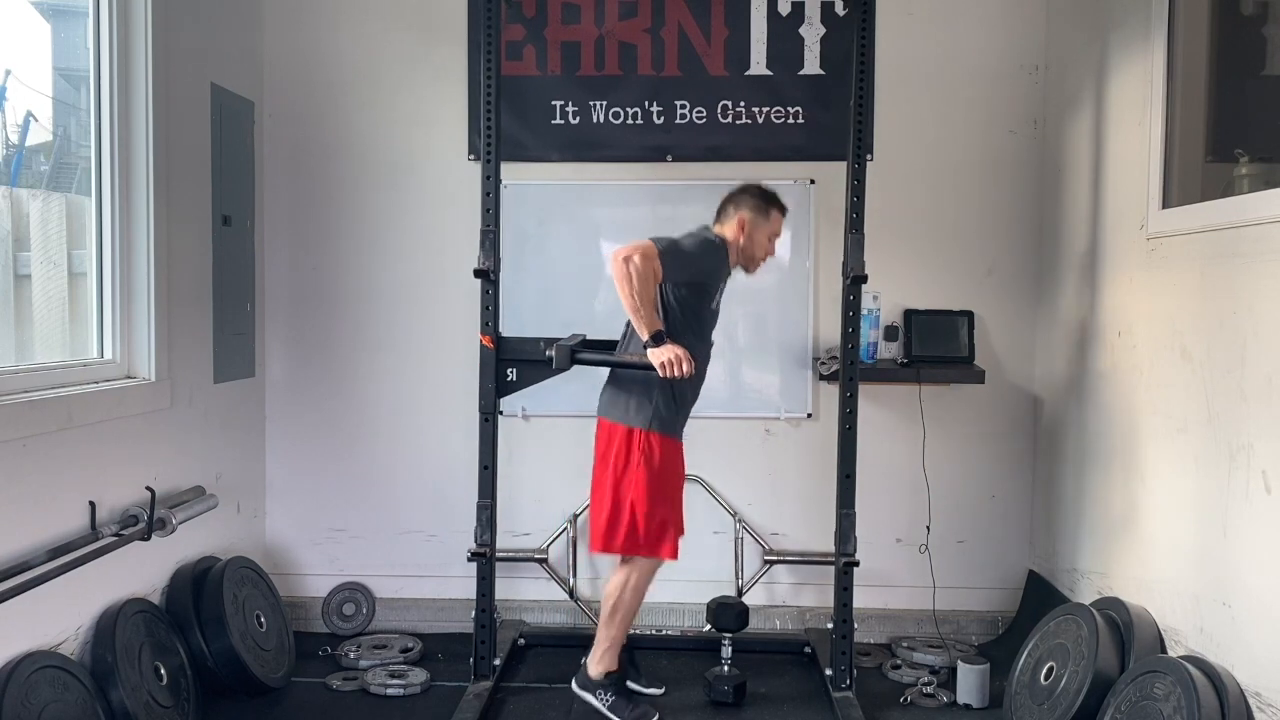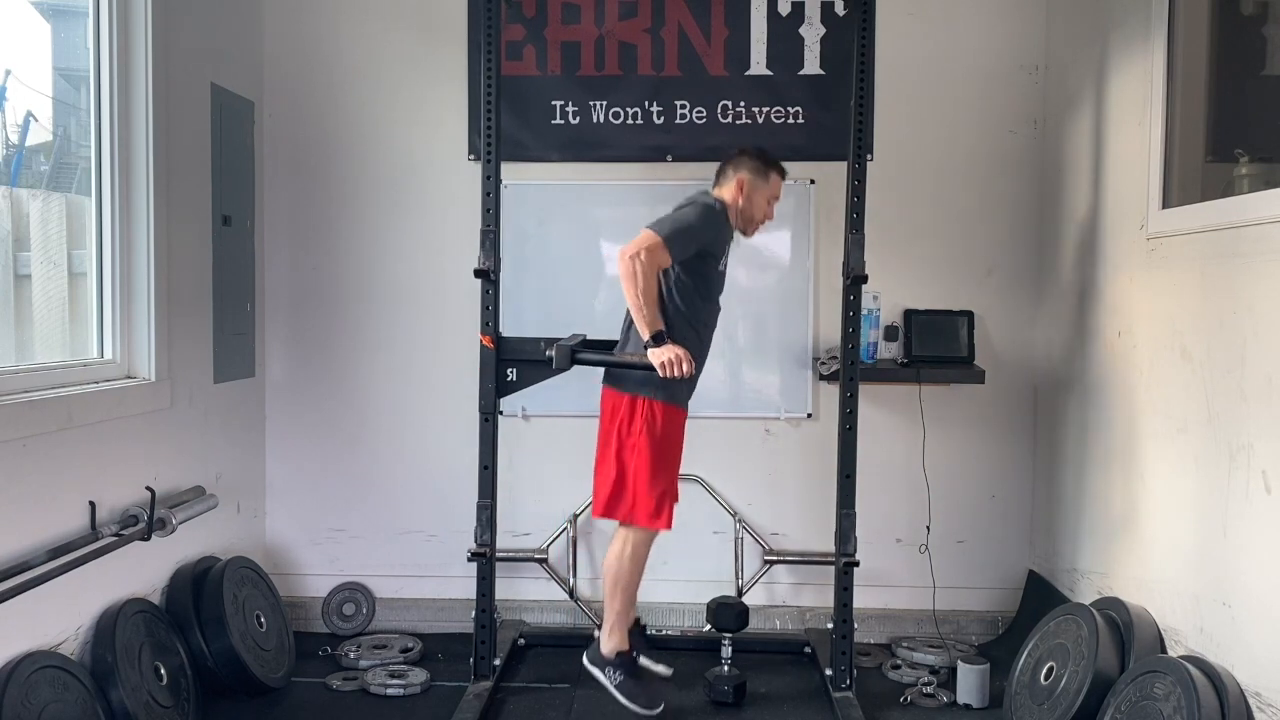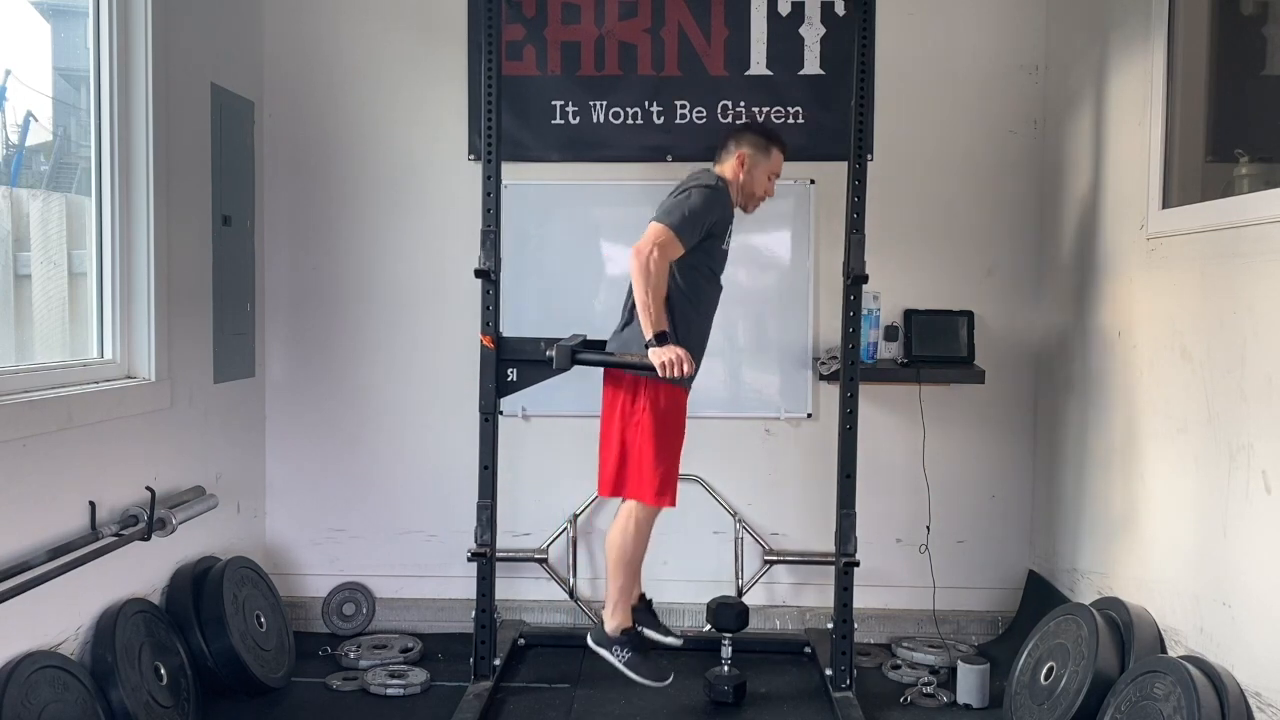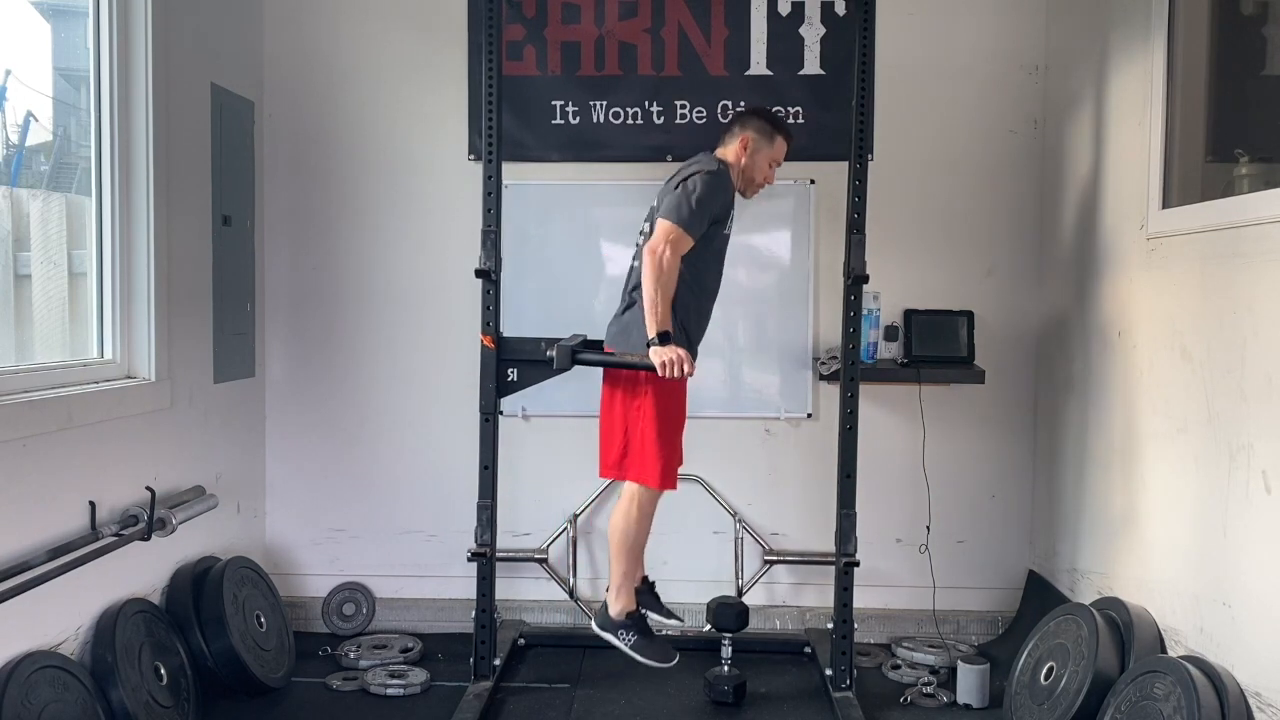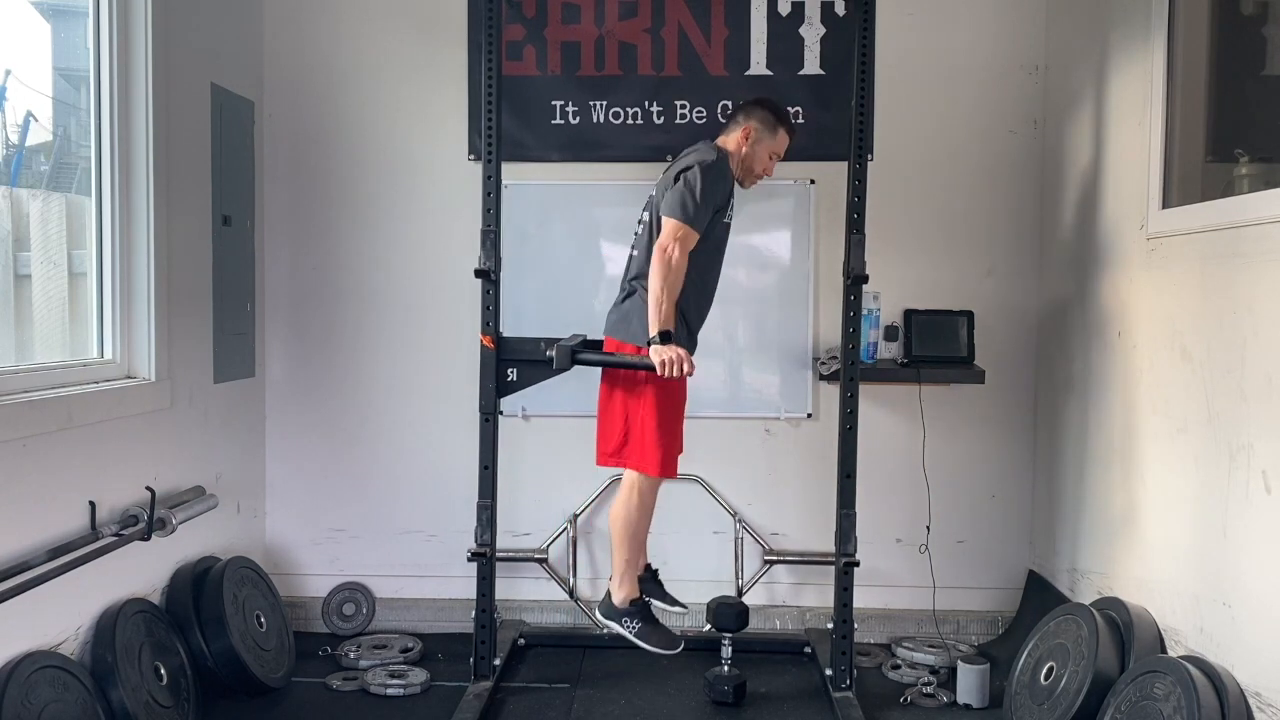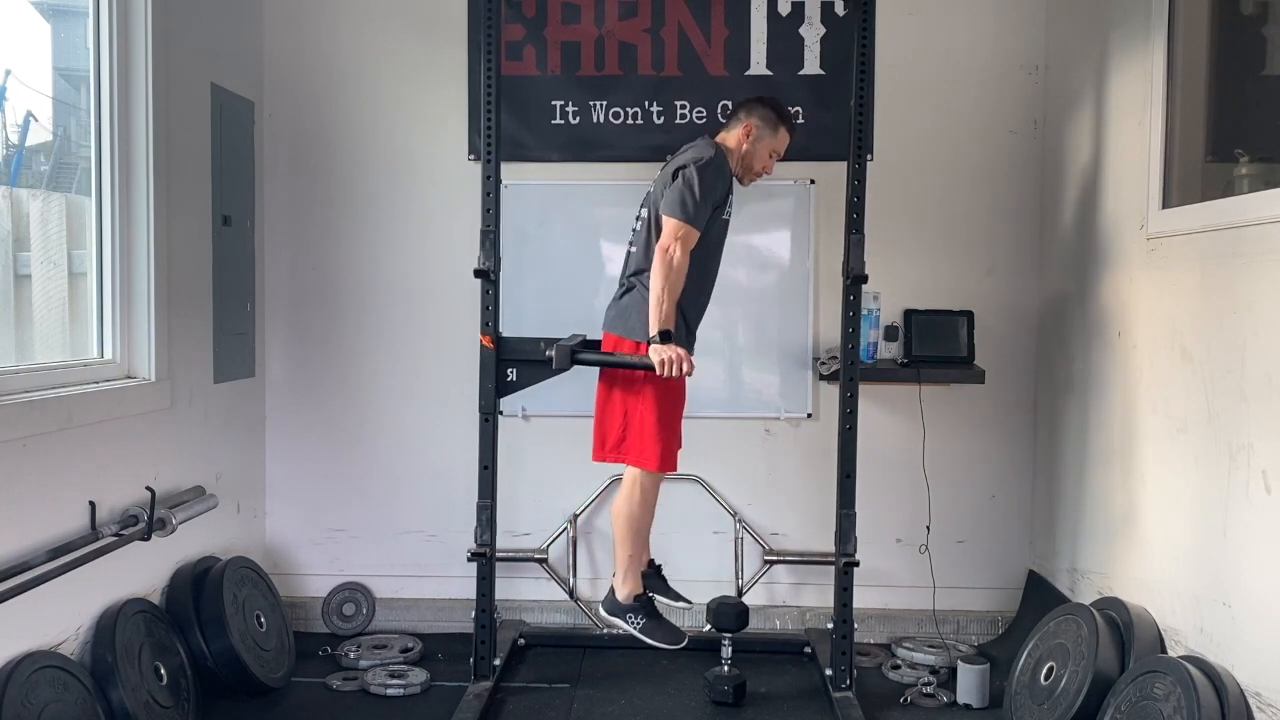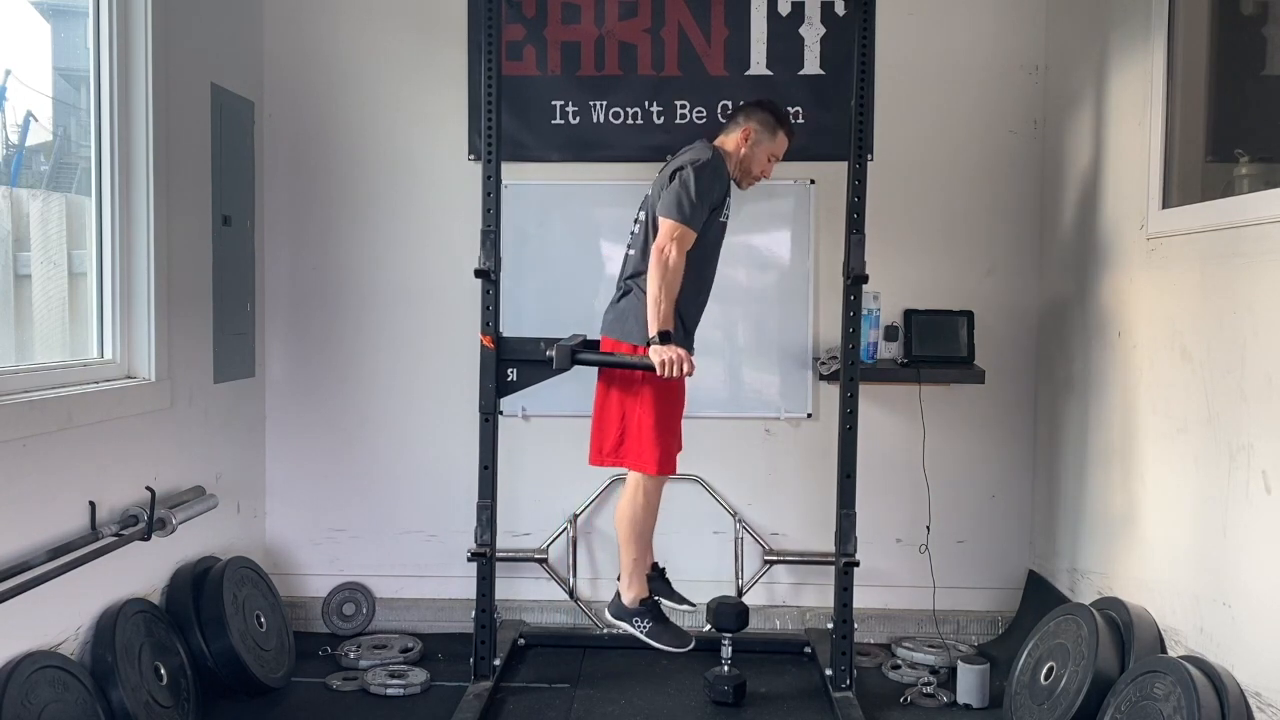
dt=0.1s
person 1, frame 1
left shoulder: (709, 263)
right shoulder: (704, 252)
left elbow: (654, 286)
right elbow: (629, 260)
right wrist: (654, 340)
left hip: (653, 420)
right hip: (641, 420)
left knee: (644, 549)
right knee: (645, 551)
left ankle: (612, 655)
right ankle: (597, 672)
person 1, frame 2
left shoulder: (707, 225)
right shoulder: (705, 217)
left elbow: (651, 268)
right elbow: (634, 257)
right wrist: (654, 340)
left hip: (657, 386)
right hip: (647, 389)
left knee: (644, 521)
right knee: (640, 522)
left ankle: (624, 627)
right ankle: (610, 649)
person 1, frame 3
left shoulder: (709, 202)
right shoulder: (707, 195)
left elbow: (660, 256)
right elbow: (647, 252)
right wrist: (657, 340)
left hip: (656, 369)
right hip: (649, 370)
left knee: (646, 497)
right knee: (643, 498)
left ankle: (629, 604)
right ankle: (614, 626)
person 1, frame 4
left shoulder: (705, 183)
right shoulder: (709, 179)
right elbow: (660, 254)
right wrist: (660, 339)
left hip: (654, 350)
right hip: (649, 353)
left knee: (647, 480)
right knee: (644, 482)
left ankle: (633, 583)
right ankle: (618, 611)
person 1, frame 5
left shoulder: (706, 171)
right shoulder: (708, 169)
right elbow: (669, 249)
right wrist: (662, 337)
left hip: (653, 339)
right hip: (648, 343)
left knee: (648, 468)
right knee: (644, 470)
left ankle: (636, 572)
right ankle: (621, 599)
person 1, frame 6
left shoulder: (703, 168)
right shoulder: (707, 164)
right elbow: (672, 249)
right wrist: (663, 336)
left hip: (654, 335)
right hip: (645, 336)
left knee: (652, 464)
right knee: (646, 466)
left ankle: (641, 566)
right ankle: (626, 596)
person 1, frame 7
left shoulder: (703, 171)
right shoulder: (704, 167)
right elbow: (668, 250)
right wrist: (662, 337)
left hip: (651, 336)
right hip: (644, 339)
left knee: (651, 467)
right knee: (646, 469)
left ankle: (644, 570)
right ankle: (631, 599)
